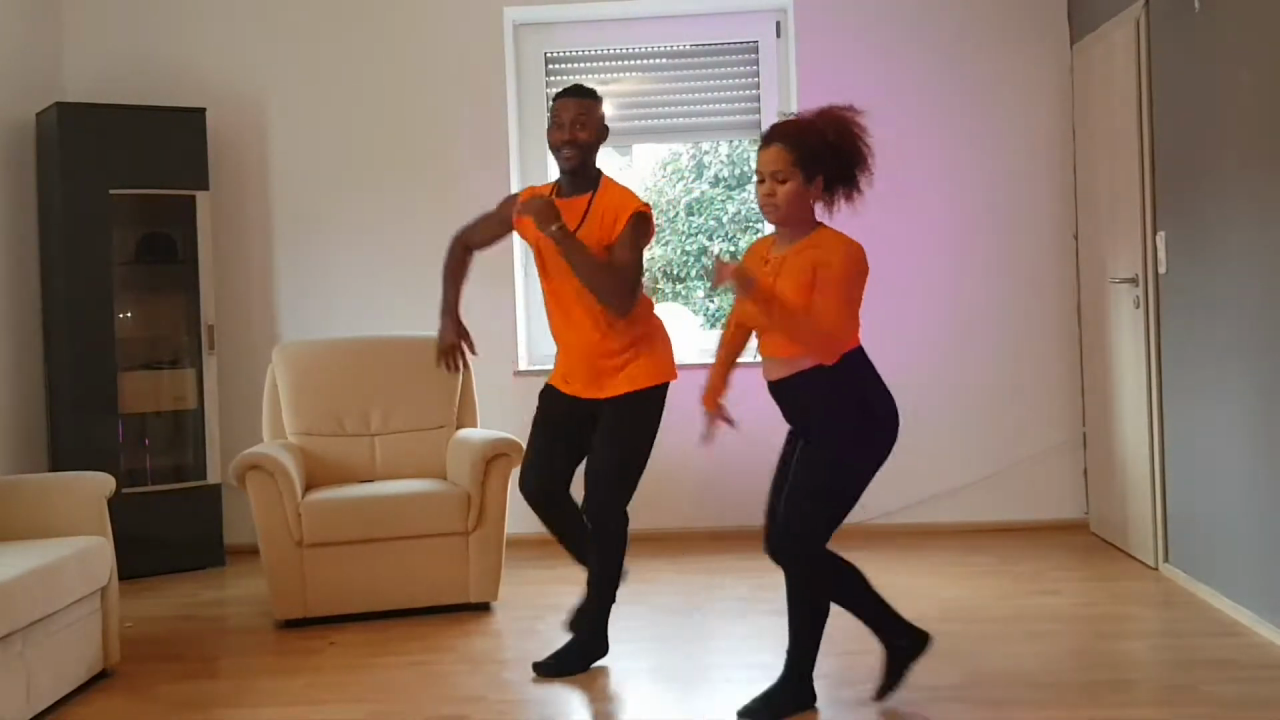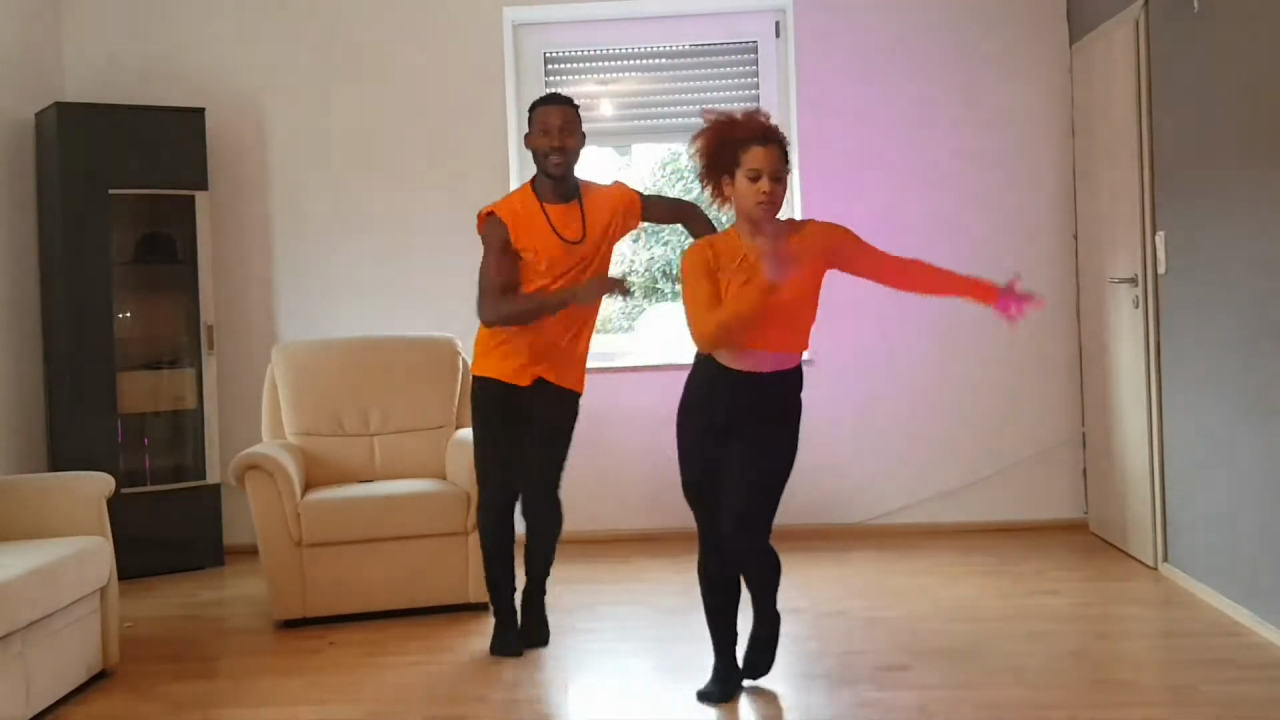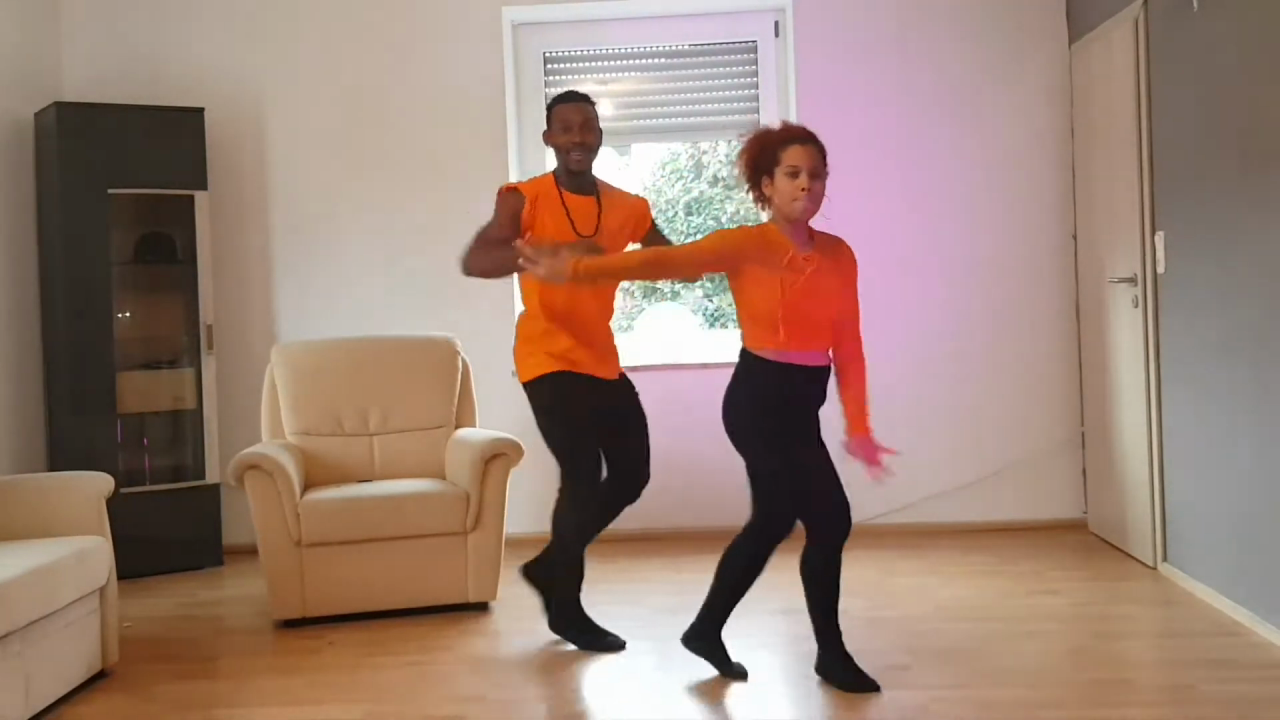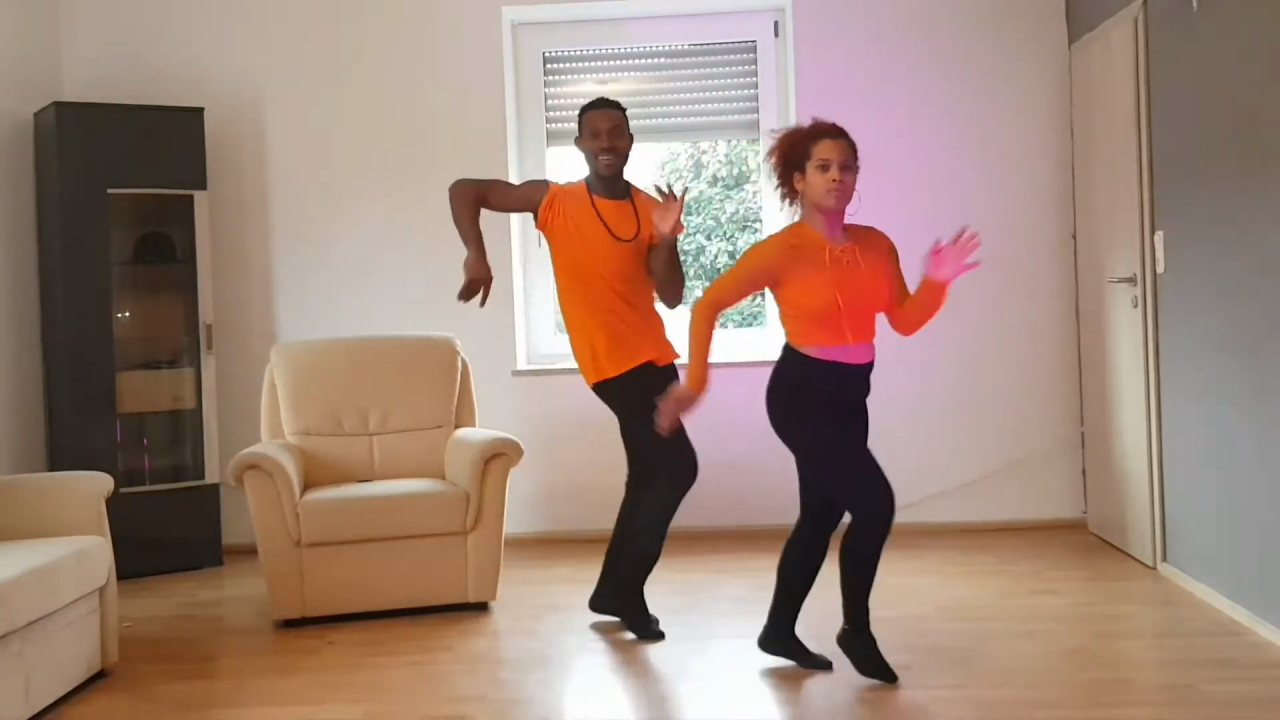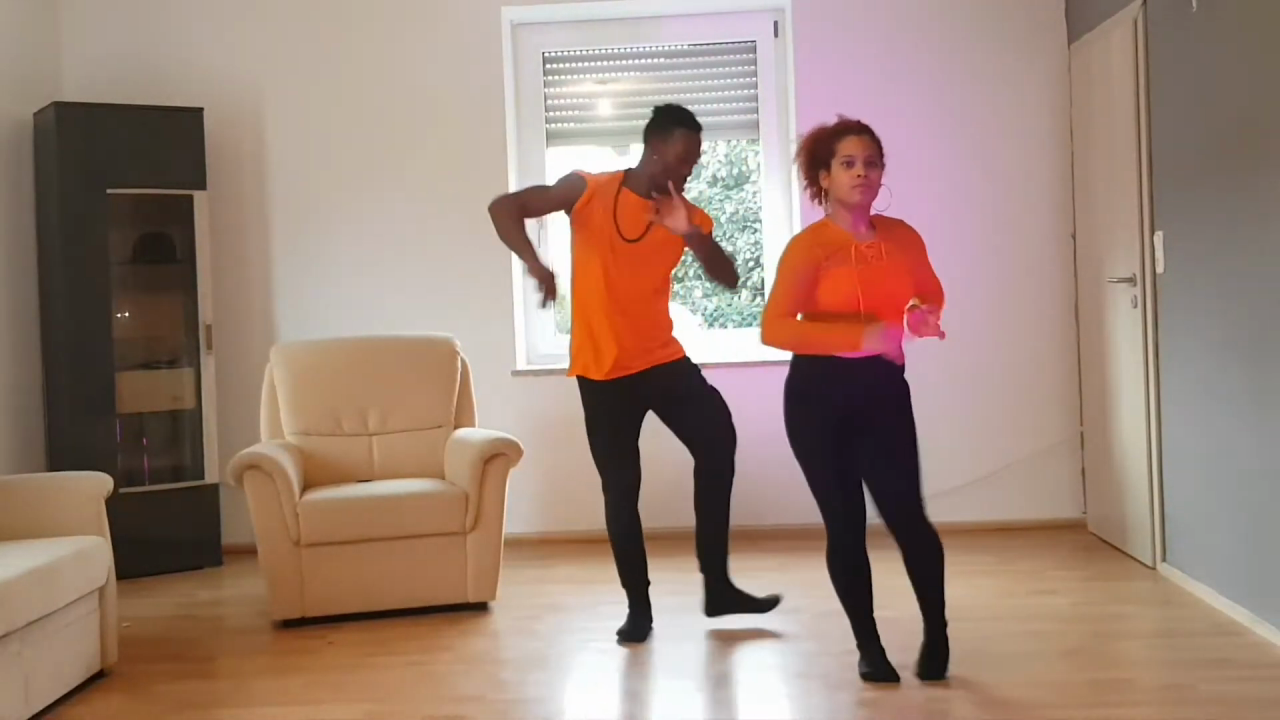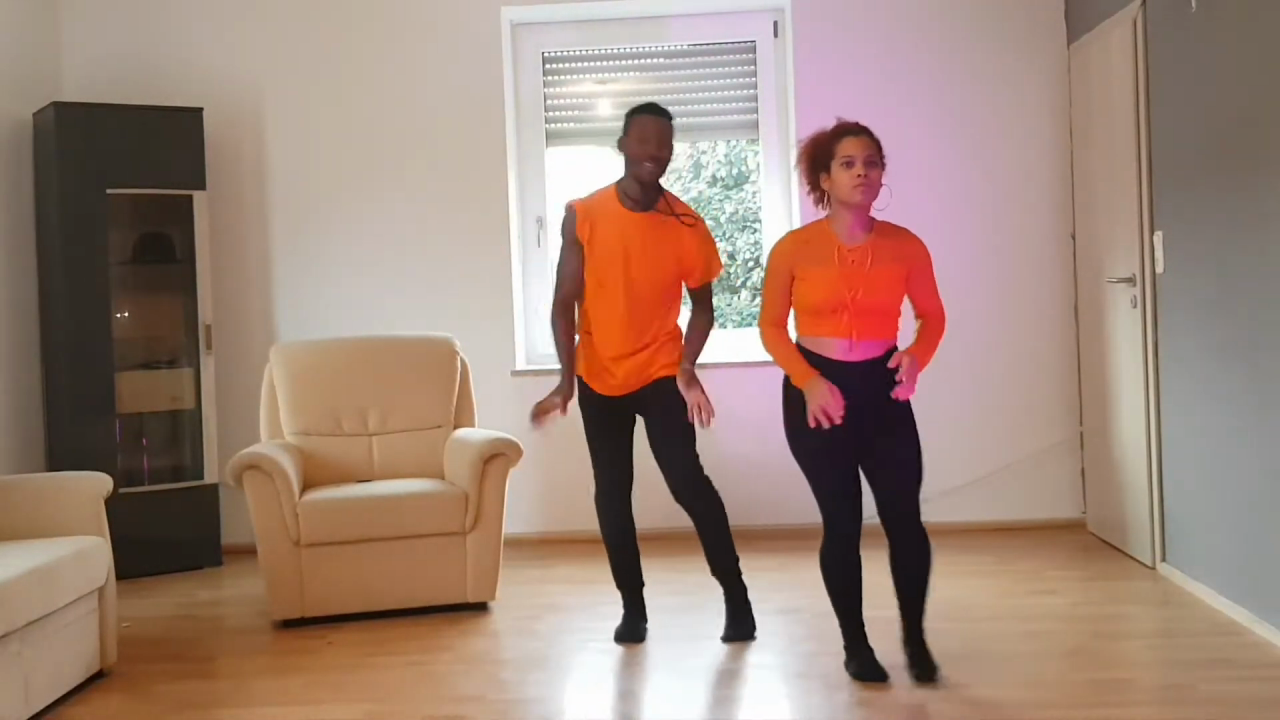
dt=0.4s
person 1, frame 1
left shoulder: (842, 254)
right shoulder: (761, 254)
left elbow: (823, 342)
right elbow: (738, 326)
left wrist: (757, 290)
right wrist: (713, 389)
left hip: (851, 413)
right hip: (816, 415)
left knee: (788, 541)
right knee: (796, 542)
right ankle: (899, 634)
person 1, frame 2
left shoulder: (815, 240)
right shoulder: (703, 256)
left elbow: (896, 271)
right elbow: (707, 335)
left wrist: (990, 293)
right wrist: (761, 284)
left hip: (771, 408)
right hip: (709, 405)
left knee: (745, 533)
right knee: (715, 541)
left ankle: (765, 619)
right ankle: (724, 663)
person 1, frame 3
left shoulder: (839, 256)
right shoulder: (748, 246)
left elbow: (849, 346)
right elbow: (666, 263)
left wrist: (859, 427)
right wrist: (574, 264)
left hip: (802, 405)
right hip: (763, 402)
left knee: (770, 525)
right knee: (831, 518)
left ankle: (706, 629)
right ankle: (832, 653)
person 1, frame 4
left shoulder: (877, 244)
right shoulder: (784, 252)
left elbow: (907, 321)
right elbow: (707, 307)
left wrist: (939, 280)
right wrist: (693, 382)
left hip: (850, 395)
right hip: (802, 395)
left knee: (820, 520)
right knee: (875, 504)
left ankle: (778, 629)
right ankle: (854, 631)
person 1, frame 5
left shoulder: (903, 237)
right shoulder: (807, 247)
left elbow: (931, 296)
right elbow: (777, 330)
left wrist: (925, 315)
right wrist: (865, 333)
left hip: (883, 390)
right hip: (819, 394)
left knee: (906, 515)
right knee: (845, 524)
left ankle: (936, 630)
right ankle: (869, 647)
person 1, frame 6
left shoulder: (901, 244)
right shoulder: (794, 247)
left elbow: (934, 316)
right elbow: (771, 327)
left wrist: (915, 358)
right wrist: (810, 382)
left hip: (883, 393)
right hip: (819, 396)
left knee: (904, 520)
right knee: (842, 523)
left ankle: (915, 638)
right ankle: (857, 646)
person 2, frame 1
left shoulder: (628, 211)
right shoulder: (528, 204)
left elbow: (618, 299)
right elbow: (462, 244)
left wrist: (557, 230)
right wrist: (449, 316)
left hip: (636, 376)
right hip: (574, 376)
left knee: (605, 503)
right knee: (537, 485)
left ankle: (592, 633)
right ankle: (601, 577)
person 2, frame 2
left shoulder: (614, 201)
right shoulder: (502, 219)
left elbow: (682, 213)
right elbow: (492, 310)
left wrist: (707, 227)
right wrist: (575, 291)
left hip: (562, 374)
right hip: (499, 372)
left knee: (536, 488)
right knee: (496, 491)
left ankle: (534, 601)
right ankle: (503, 613)
person 2, frame 3
left shoulder: (628, 207)
right shoulder: (521, 198)
right elbow: (473, 262)
left hip: (602, 361)
right hip: (555, 364)
left knee: (631, 475)
right knee: (584, 477)
left ankle: (550, 568)
right ankle: (568, 608)
person 2, frame 4
left shoulder: (654, 210)
right shoulder: (554, 199)
left elbow: (672, 295)
right elbow: (462, 191)
left wrist: (667, 242)
right wrist: (477, 257)
left hip: (655, 359)
right hip: (612, 363)
left knee: (652, 475)
right knee: (677, 467)
left ankle: (614, 588)
right ankle: (624, 595)
person 2, frame 5
left shoulder: (688, 214)
right shoulder: (587, 190)
left elbow: (728, 278)
right elbow: (503, 210)
left wrist: (691, 234)
right wrist: (534, 264)
left hip: (663, 359)
right hip: (602, 366)
left knee: (716, 446)
right knee: (621, 487)
left ankle: (718, 586)
right ankle: (638, 603)
person 2, frame 6
left shoulder: (689, 228)
right shoulder: (582, 214)
left elbow: (703, 310)
right elbow: (562, 302)
left wrist: (688, 370)
right wrist: (567, 376)
left hip: (662, 371)
right hip: (600, 376)
left knee: (688, 482)
right knee: (611, 495)
left ankle: (734, 592)
right ankle: (632, 604)
